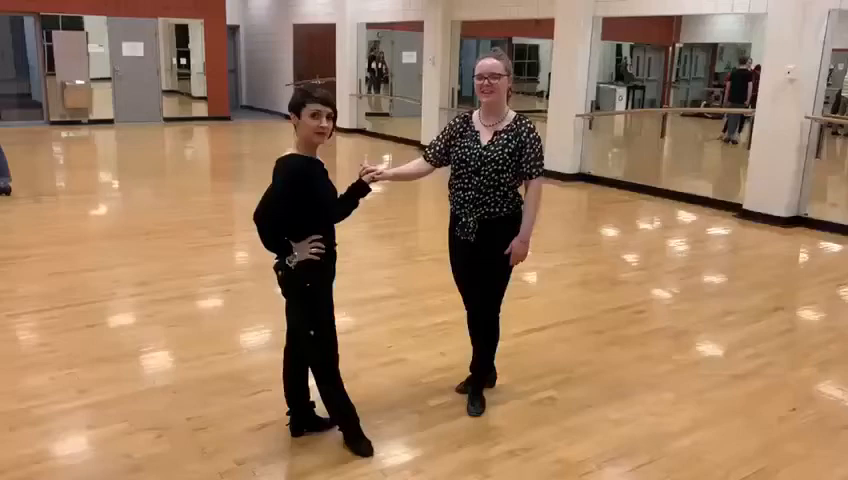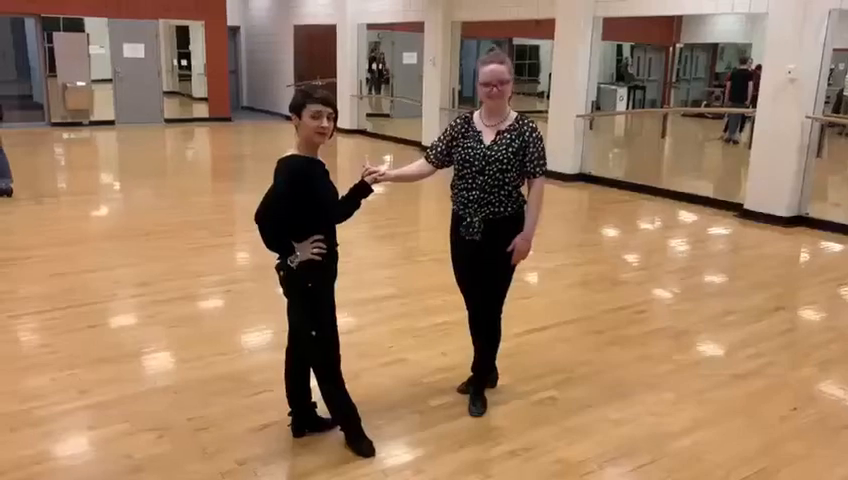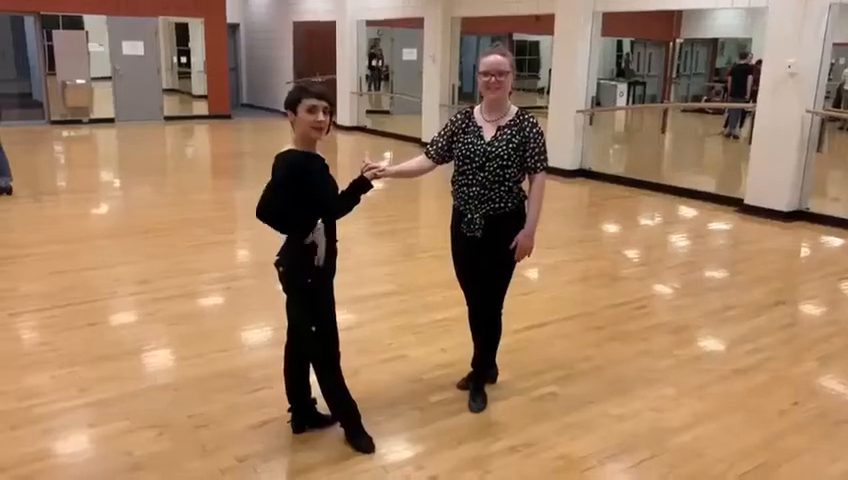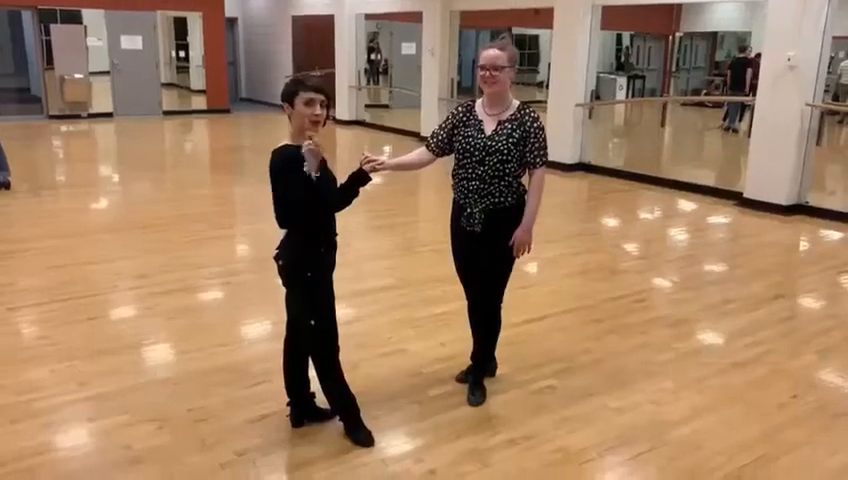
dt=0.4s
person 1, frame 1
left shoulder: (314, 166)
right shoulder: (292, 169)
left elbow: (330, 213)
right elbow: (264, 217)
left wrist: (360, 186)
right wrist: (289, 252)
left hip: (316, 271)
right hip: (302, 273)
left knee: (301, 344)
right knee: (322, 350)
left ankle: (301, 417)
right ankle: (348, 425)
person 1, frame 2
left shoulder: (315, 167)
right shoulder: (293, 169)
left elbow: (331, 214)
right elbow: (265, 218)
left wrist: (362, 187)
right wrist: (291, 252)
left hip: (317, 271)
right hip: (304, 273)
left knee: (303, 344)
right knee: (324, 349)
left ankle: (302, 416)
right ankle: (350, 425)
person 1, frame 3
left shoulder: (314, 162)
right shoulder: (290, 163)
left elbow: (331, 210)
right elbow: (266, 211)
left wrist: (362, 183)
right wrist: (309, 231)
left hip: (315, 265)
right hip: (303, 266)
left knee: (302, 340)
right knee: (323, 345)
left ankle: (303, 413)
right ankle: (350, 421)
person 1, frame 4
left shoulder: (312, 155)
right shoulder: (285, 158)
left elbow: (331, 203)
right elbow: (285, 216)
left wrist: (360, 176)
right wrist: (309, 170)
left hip: (316, 256)
right hip: (301, 259)
left knee: (300, 334)
right knee: (323, 340)
left ankle: (301, 407)
right ankle: (349, 415)
person 2, frame 1
left shoulder: (523, 131)
right shoulder: (460, 125)
left elbow: (534, 184)
right elbow: (427, 163)
left wrist: (524, 235)
right wrist: (388, 173)
left hip: (499, 232)
right hip: (462, 229)
left knee: (487, 307)
right knee: (472, 305)
left ankle: (477, 381)
right ankle: (485, 370)
person 2, frame 2
left shoulder: (525, 131)
right shoulder: (461, 126)
left elbow: (536, 183)
right elbow: (429, 164)
left wrist: (527, 233)
right wrist: (390, 175)
left hip: (502, 231)
right hip: (464, 229)
left knee: (489, 307)
right knee: (473, 305)
left ankle: (479, 381)
right ankle: (487, 370)
person 2, frame 3
left shoulder: (526, 126)
right shoulder: (461, 121)
left elbow: (537, 179)
right elbow: (429, 159)
left wrist: (529, 228)
right wrist: (389, 171)
left hip: (503, 227)
right hip: (464, 224)
left knee: (489, 302)
right knee: (474, 301)
left ankle: (479, 377)
right ankle: (487, 366)
person 2, frame 4
left shoulder: (527, 120)
right shoulder: (462, 114)
left elbow: (536, 174)
right elbow: (429, 152)
left wrist: (527, 224)
right wrist: (389, 163)
left hip: (503, 221)
right hip: (464, 218)
left knee: (489, 297)
right knee: (473, 295)
left ankle: (478, 371)
right ankle: (486, 360)
